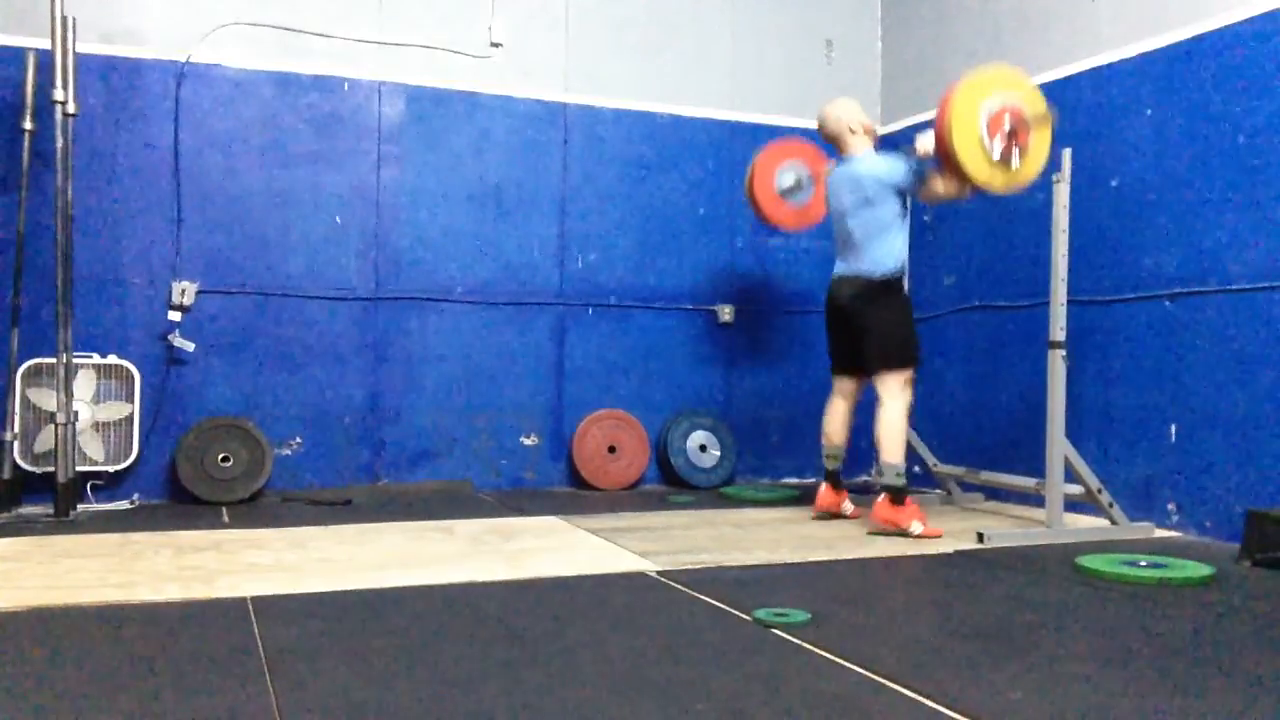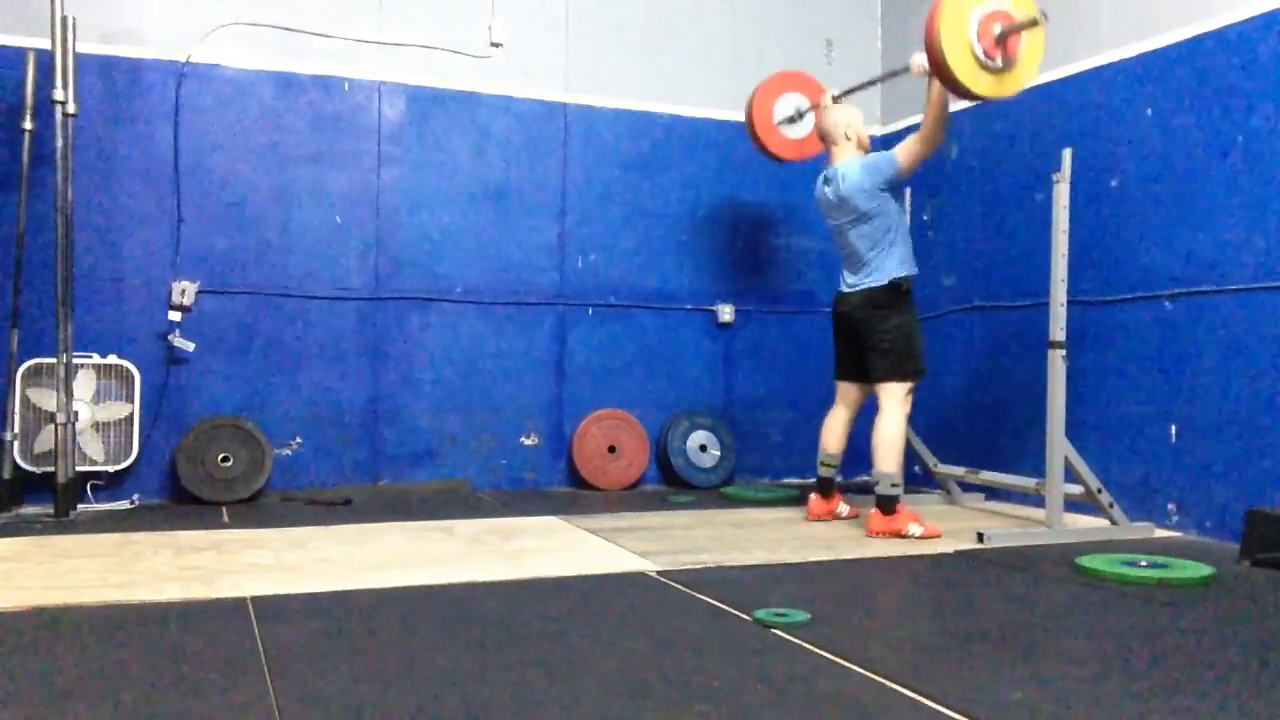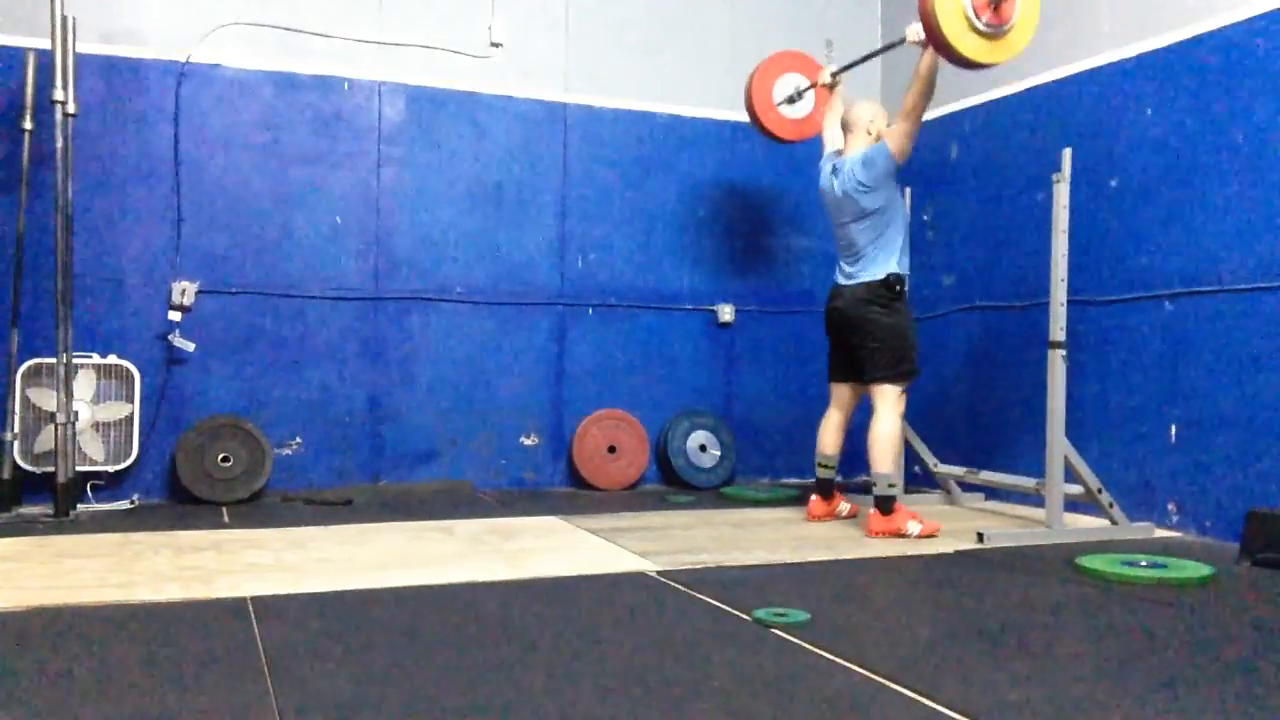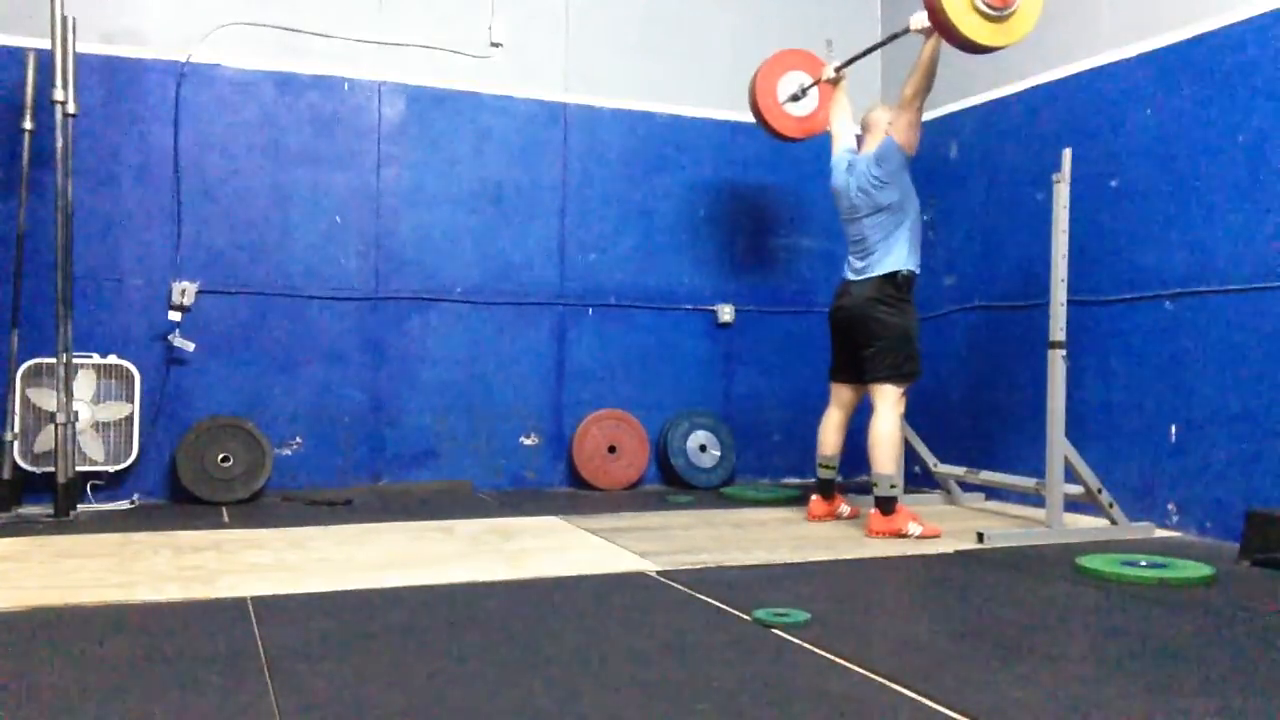
dt=0.3s
person 1, frame 1
left shoulder: (836, 177)
right shoulder: (883, 168)
right elbow: (954, 189)
right wrist: (939, 152)
left hip: (843, 291)
right hip: (877, 291)
left knee: (844, 393)
right knee: (895, 393)
left ankle: (830, 490)
right ankle: (892, 502)
person 1, frame 2
left shoulder: (826, 184)
right shoulder: (867, 174)
left elbow: (836, 151)
right elbow: (930, 136)
left wrist: (828, 116)
right wrist: (937, 77)
left hip: (850, 302)
right hip: (885, 301)
left knee: (845, 402)
right knee: (895, 403)
left ankle: (824, 496)
right ankle: (887, 512)
person 1, frame 3
left shoulder: (830, 170)
right shoulder: (872, 165)
left elbow: (832, 127)
right elbow: (913, 109)
left wrist: (832, 90)
right wrist: (929, 49)
left hip: (843, 299)
right hip: (877, 298)
left knee: (841, 403)
right knee: (889, 402)
left ankle: (824, 498)
right ankle: (886, 513)
person 1, frame 4
left shoulder: (843, 167)
right shoulder: (885, 163)
left elbow: (841, 123)
right elbow: (912, 99)
left wrist: (835, 85)
right wrist: (933, 37)
left hip: (849, 297)
right hip: (883, 296)
left knee: (841, 401)
right knee: (889, 402)
left ankle: (824, 498)
right ankle: (887, 513)
